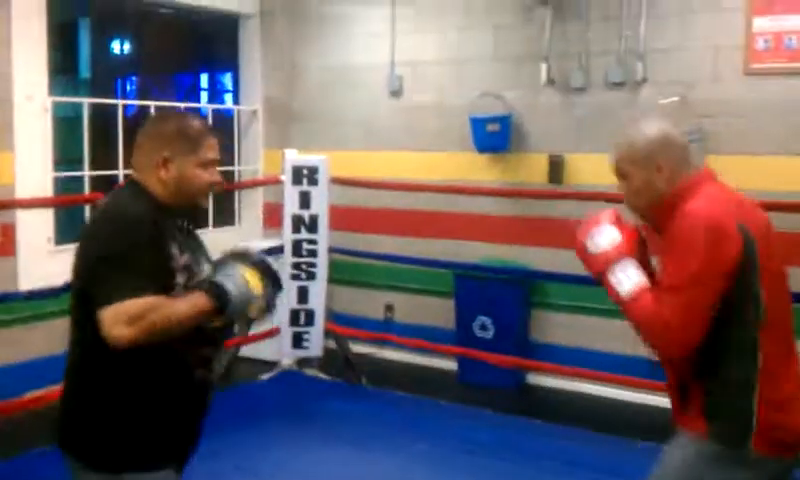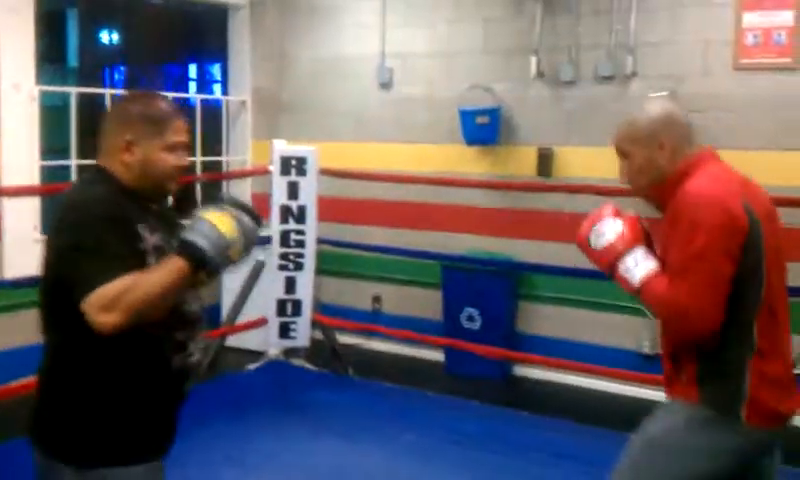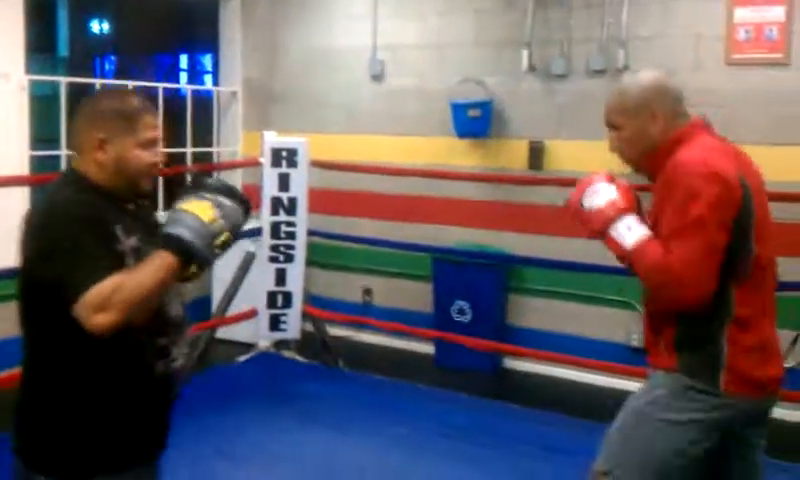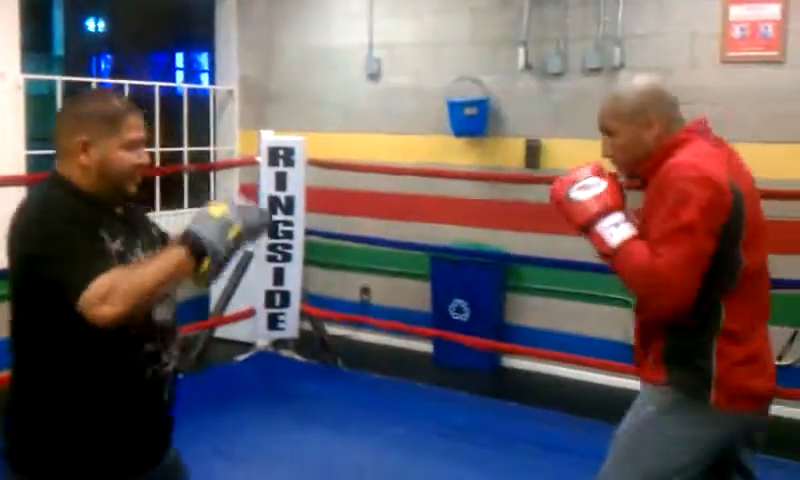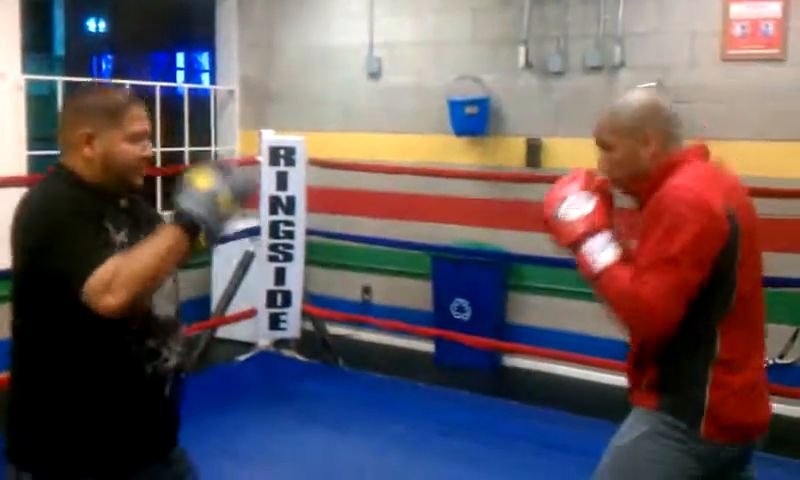
dt=0.1s
person 1, frame 1
left shoulder: (699, 221)
right shoulder: (727, 208)
left elbow: (672, 335)
left wrist: (618, 267)
right wrist: (633, 265)
left hip: (729, 434)
person 1, frame 2
left shoulder: (701, 200)
right shoulder: (731, 188)
left elbow: (691, 315)
left wrist: (626, 257)
right wrist: (635, 251)
left hip: (718, 408)
right hip: (760, 401)
person 1, frame 3
left shoulder: (694, 169)
right shoulder: (720, 158)
left elbow: (684, 285)
left wrist: (617, 222)
right wrist: (626, 221)
left hip: (701, 378)
right hip: (745, 375)
person 1, frame 4
left shoulder: (689, 177)
right shoulder: (714, 163)
left elbow: (664, 291)
left wrist: (602, 218)
right wrist: (613, 215)
left hip: (697, 392)
right hip: (736, 385)
person 1, frame 5
left shoulder: (684, 201)
right shoulder: (712, 184)
left elbow: (647, 314)
right elbow: (661, 283)
left wrist: (589, 238)
right wrist: (600, 232)
left hip: (685, 416)
person 2, frame 1
left shoulder: (166, 219)
right shoulder: (124, 224)
right elbow: (125, 324)
left wrist: (226, 285)
right wrist: (218, 297)
right hip: (120, 447)
person 2, frame 2
left shoulder: (147, 203)
right shoulder: (90, 212)
left elbow: (159, 279)
right elbow: (110, 310)
left wrist: (208, 249)
right wrist: (196, 251)
right hip: (95, 442)
person 2, frame 3
left shoulder: (127, 203)
right shoulder: (67, 215)
left elbow: (146, 278)
right elbow: (102, 311)
left wrist: (196, 239)
right wrist: (182, 245)
right hip: (77, 449)
person 2, frame 4
left shoulder: (116, 207)
right shoulder: (50, 219)
left elbow: (150, 272)
right elbow: (109, 303)
left wrist: (203, 249)
right wrist: (197, 243)
person 2, frame 5
left shoulder: (124, 198)
right shoulder: (53, 211)
left elbow: (149, 267)
right elbow: (111, 293)
left wrist: (199, 217)
right wrist: (188, 219)
